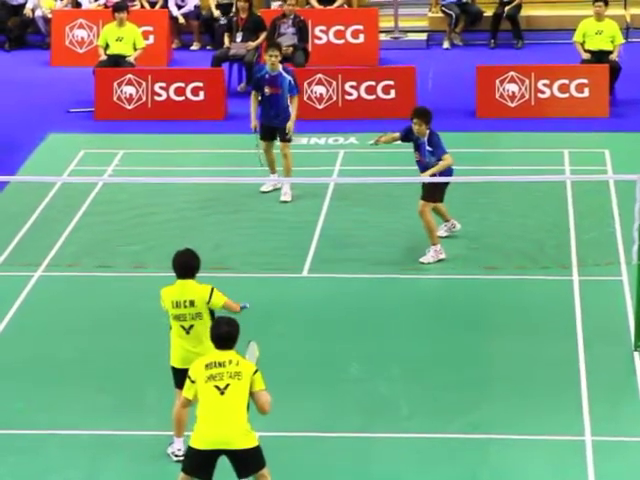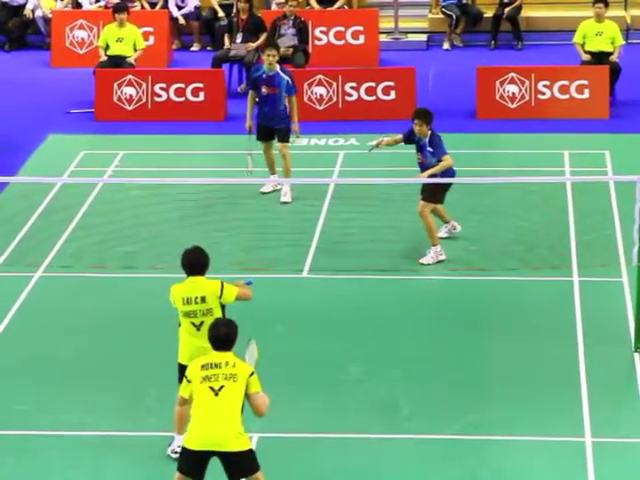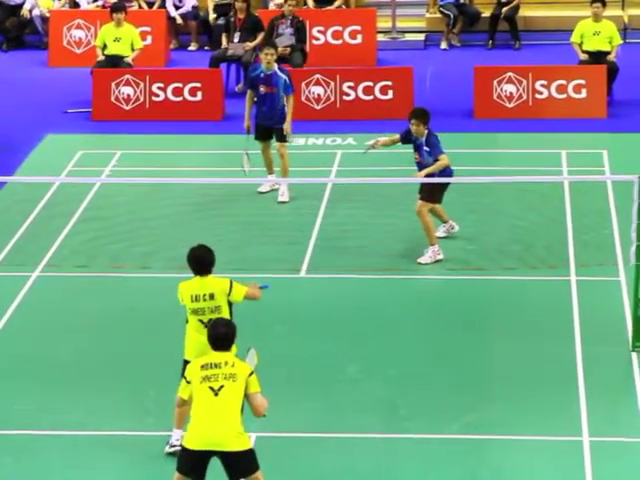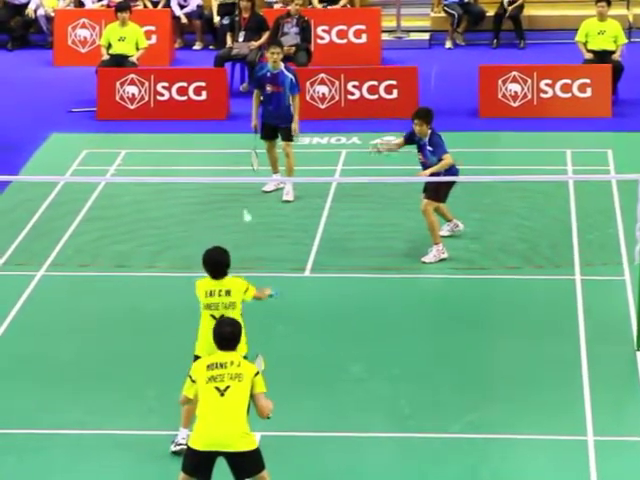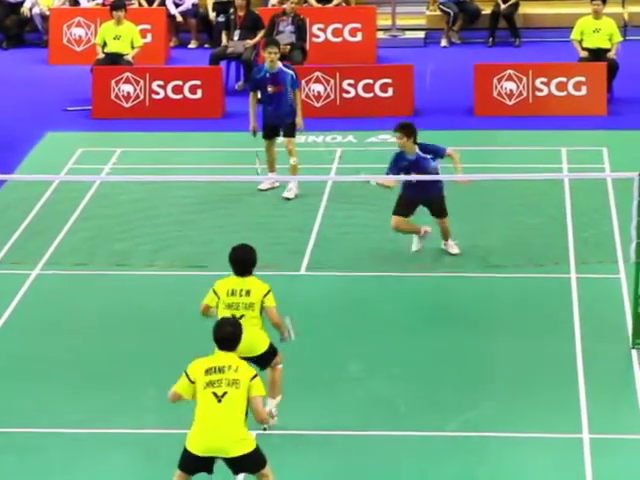
dt=0.4s
person 1, frame 1
left shoulder: (166, 294)
right shoulder: (205, 291)
right elbow: (234, 307)
right wrist: (238, 306)
left hip: (180, 357)
right hip: (207, 356)
left knee: (181, 400)
left ankle: (178, 445)
person 1, frame 2
left shoulder: (176, 291)
right shoulder: (216, 287)
right elbow: (248, 294)
right wrist: (240, 285)
left hip: (188, 355)
left ankle: (178, 443)
person 1, frame 3
left shoulder: (184, 288)
right shoulder: (224, 285)
right elbow: (255, 295)
right wrist: (254, 287)
left hip: (194, 351)
left ankle: (176, 438)
person 1, frame 4
left shoulder: (200, 286)
right shoulder: (239, 285)
right elbow: (258, 295)
right wrist: (266, 292)
left hip: (205, 351)
left ankle: (182, 437)
person 1, frame 5
left shoulder: (219, 286)
right shoulder: (262, 288)
left elbow: (204, 310)
right elbow: (275, 320)
left wrist: (211, 312)
right wrist: (283, 331)
right hip: (255, 344)
right knee: (276, 363)
right ankle: (271, 408)
person 2, frame 1
left shoulder: (198, 366)
right shoulder: (248, 367)
left elbow: (184, 404)
right elbow: (264, 408)
right wrist: (267, 396)
left hip: (204, 438)
right hip: (239, 438)
person 2, frame 2
left shoulder: (195, 366)
right shoulder: (245, 369)
left elbow: (181, 402)
right elbow: (260, 410)
right wrist: (265, 398)
left hip: (198, 439)
right hip: (233, 440)
person 2, frame 3
left shoulder: (194, 367)
right shoulder: (244, 369)
left elbow: (181, 402)
right elbow: (259, 411)
right wrist: (264, 402)
left hip: (197, 439)
right hip: (233, 439)
person 2, frame 4
left shoulder: (199, 366)
right shoulder: (250, 369)
left elbow: (185, 400)
right elbow: (264, 412)
right wrist: (270, 405)
left hip: (203, 439)
right hip: (239, 439)
person 2, frame 5
left shoulder: (196, 367)
right shoulder: (248, 373)
left elbow: (173, 397)
right elbow: (260, 416)
right wrist: (269, 420)
left hip: (200, 441)
right hip: (236, 443)
person 3, frame 1
left shoulder: (287, 75)
right shoulder: (259, 73)
left elbow: (294, 98)
right elbow: (255, 95)
left wrist: (292, 120)
right wrist: (254, 118)
left hip: (283, 119)
right hip: (266, 119)
left knee: (285, 150)
right knee: (266, 149)
left ankle: (286, 186)
right ankle: (274, 179)
person 3, frame 2
left shoulder: (285, 75)
right shoulder: (256, 72)
left elbow: (291, 98)
right elbow: (252, 95)
left wrist: (294, 121)
right wrist: (249, 118)
left hip: (281, 119)
right hip: (263, 119)
left knee: (283, 150)
right knee: (266, 149)
left ankle: (286, 187)
right ankle: (274, 180)
person 3, frame 3
left shoulder: (283, 74)
right shoulder: (254, 72)
left elbow: (289, 98)
right elbow: (250, 95)
left wrist: (288, 121)
right wrist: (247, 118)
left hip: (279, 119)
right hip: (262, 119)
left knee: (282, 150)
right knee: (265, 148)
left ankle: (284, 186)
right ankle: (272, 180)
person 3, frame 4
left shoulder: (289, 74)
right shoulder: (261, 71)
left elbow: (295, 97)
right elbow: (257, 94)
left wrist: (296, 120)
right wrist: (254, 117)
left hip: (285, 118)
right hip: (268, 118)
left knee: (287, 149)
right knee: (270, 147)
left ankle: (289, 185)
right ankle: (276, 178)
person 3, frame 5
left shoulder: (288, 72)
right shoulder: (258, 73)
left elbow: (296, 93)
right elbow: (253, 96)
left wrist: (299, 115)
right wrist: (252, 120)
left hip: (288, 115)
right hip: (269, 116)
left knee: (290, 147)
right knee: (269, 146)
left ankle: (293, 183)
right ankle: (272, 177)
person 4, frame 1
left shoulder: (433, 139)
right shoulder: (412, 131)
left elbow: (449, 161)
right elbow: (394, 137)
left wrist: (428, 173)
right wrist: (383, 139)
left hip: (440, 176)
right hip: (429, 175)
left knee: (423, 209)
right knee: (432, 202)
left ankle: (437, 250)
right ankle: (450, 224)
person 4, frame 2
left shoulder: (434, 141)
right shoulder: (414, 133)
left elbow: (449, 162)
right elbow: (396, 139)
left wrist: (428, 172)
right wrist: (385, 142)
left hip: (442, 177)
right hip: (431, 176)
left knee: (423, 209)
right knee: (430, 203)
left ankle: (437, 251)
right ankle: (450, 225)
person 4, frame 3
left shoulder: (431, 140)
right shoulder: (411, 133)
left elbow: (445, 161)
right elbow: (394, 140)
left wrist: (424, 172)
right wrist: (381, 142)
left hip: (440, 176)
right hip: (431, 176)
left knee: (421, 209)
right knee: (427, 203)
left ankle: (435, 251)
right ankle: (449, 225)
person 4, frame 4
left shoulder: (435, 139)
right shoulder: (413, 134)
left elbow: (449, 160)
right elbow: (399, 144)
left wrist: (428, 171)
right wrist: (386, 146)
left hip: (446, 176)
right hip: (429, 176)
left knee: (427, 207)
right knee: (431, 203)
left ankle: (439, 249)
right ankle: (454, 224)
person 4, frame 5
left shoulder: (428, 149)
right shoulder: (397, 159)
left elbow: (452, 153)
right elbow: (390, 183)
left wrist: (459, 171)
right wrist: (377, 181)
left hip: (433, 191)
right hip: (411, 191)
left knee: (443, 225)
right knee: (396, 225)
left ankle: (447, 242)
right ankle: (421, 231)
